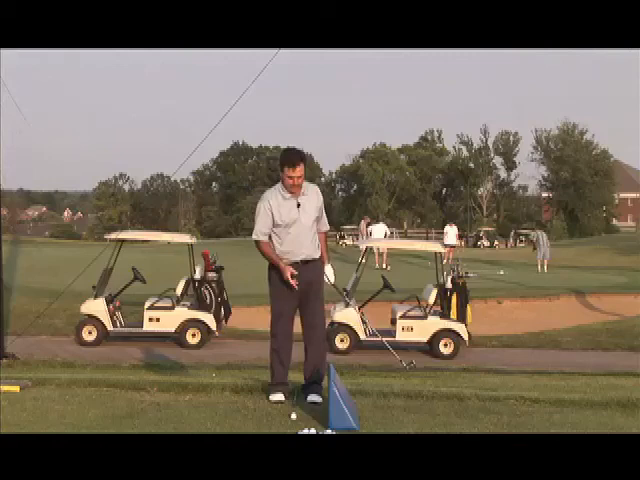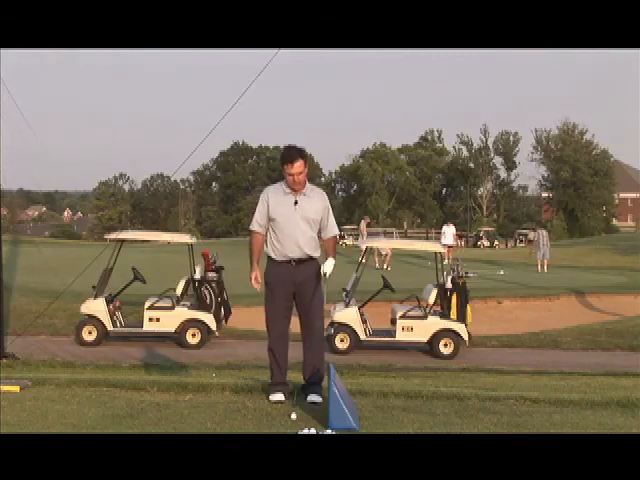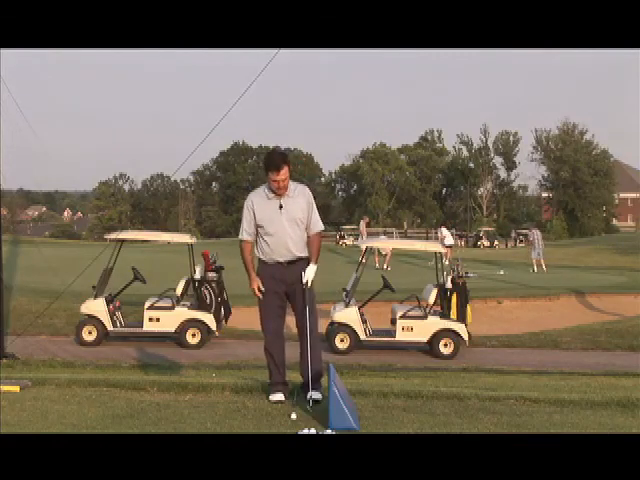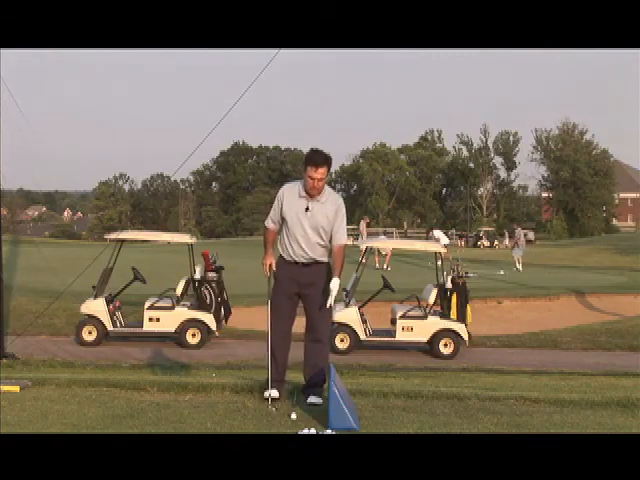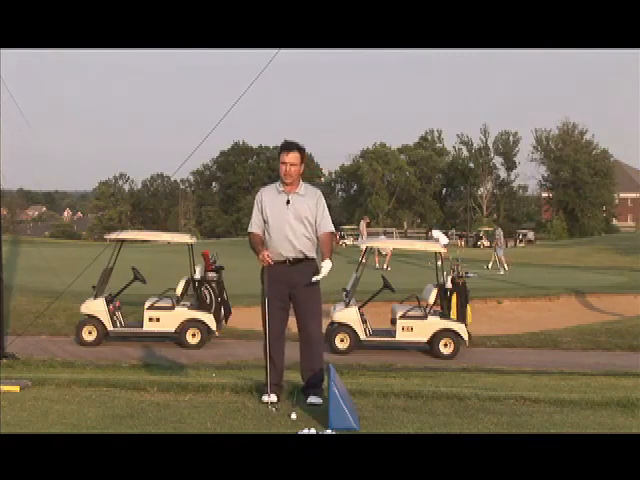
dt=1s
person 1, frame 1
left shoulder: (315, 193)
right shoulder: (269, 199)
right elbow: (261, 238)
left wrist: (326, 262)
right wrist: (281, 265)
left hip: (312, 268)
right hip: (283, 271)
left knee: (315, 327)
right knee: (281, 329)
left ankle: (313, 385)
right ankle: (278, 385)
person 1, frame 2
left shoulder: (319, 197)
right shoulder: (269, 194)
left elbow: (329, 233)
right elbow: (258, 232)
left wrist: (330, 258)
right wrist: (254, 266)
left hip: (309, 268)
right hip: (278, 268)
left knee: (314, 328)
right knee: (277, 329)
left ankle: (313, 385)
right ankle: (278, 385)
person 1, frame 3
left shoulder: (304, 194)
right shoulder: (254, 200)
left elbow: (314, 231)
right elbow: (247, 240)
left wrist: (312, 264)
right wrist: (252, 275)
left hip: (300, 268)
right hip: (269, 271)
left knee: (308, 327)
right knee: (272, 331)
left ankle: (313, 384)
right ankle: (277, 385)
person 1, frame 4
left shoulder: (335, 202)
right shoulder: (286, 193)
left elbow: (338, 243)
right elbow: (272, 225)
left wrist: (335, 278)
right wrist: (268, 252)
left hip: (318, 272)
right hip: (287, 268)
left knee: (319, 332)
right knee: (279, 327)
left ankle: (314, 388)
right ankle: (275, 383)
person 1, frame 5
left shoulder: (314, 196)
right shoulder: (264, 195)
left elbow: (326, 232)
right elbow: (255, 231)
left wrist: (327, 259)
right wrist: (260, 250)
left hip: (306, 269)
right hip: (274, 270)
left knee: (311, 329)
right knee: (273, 330)
left ankle: (313, 388)
right ankle: (273, 387)
